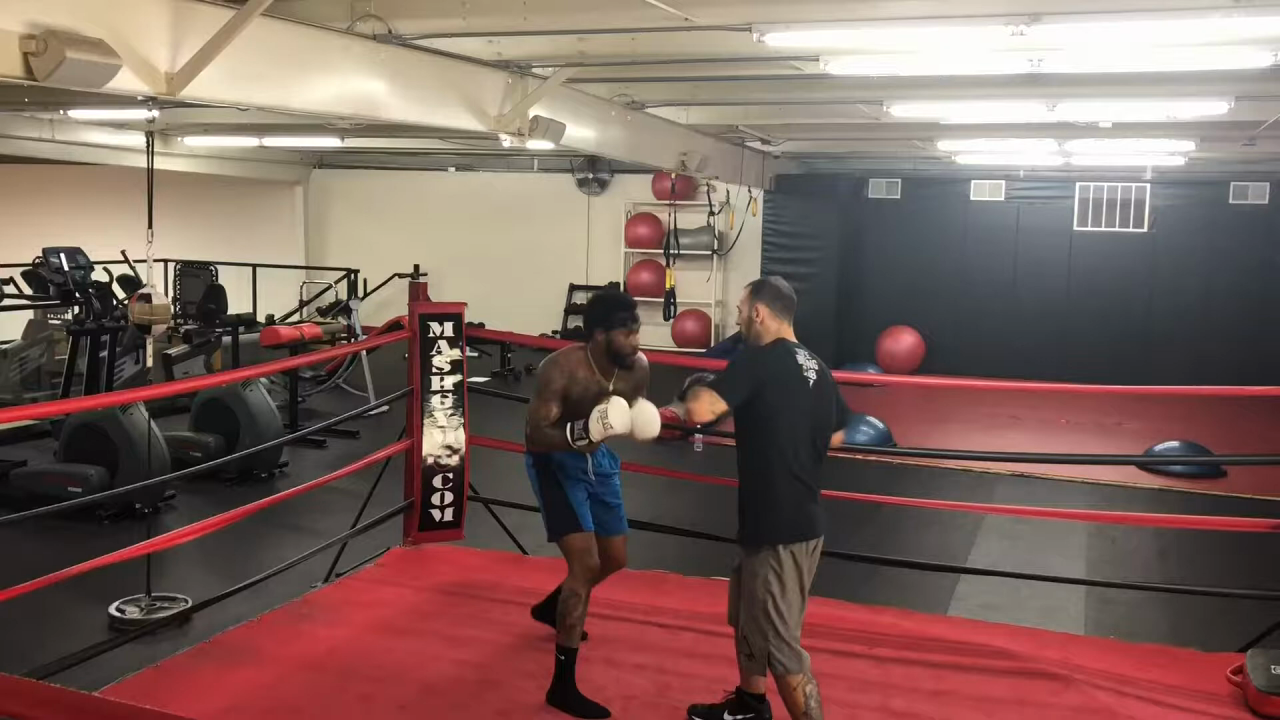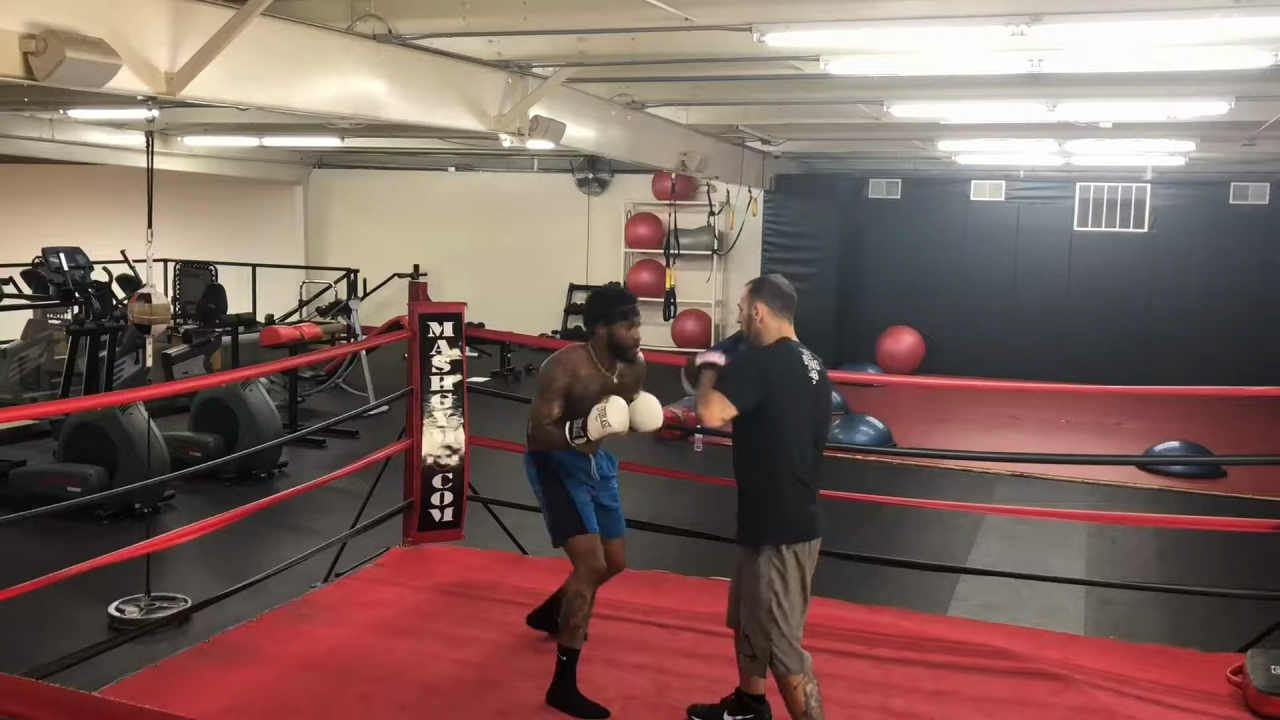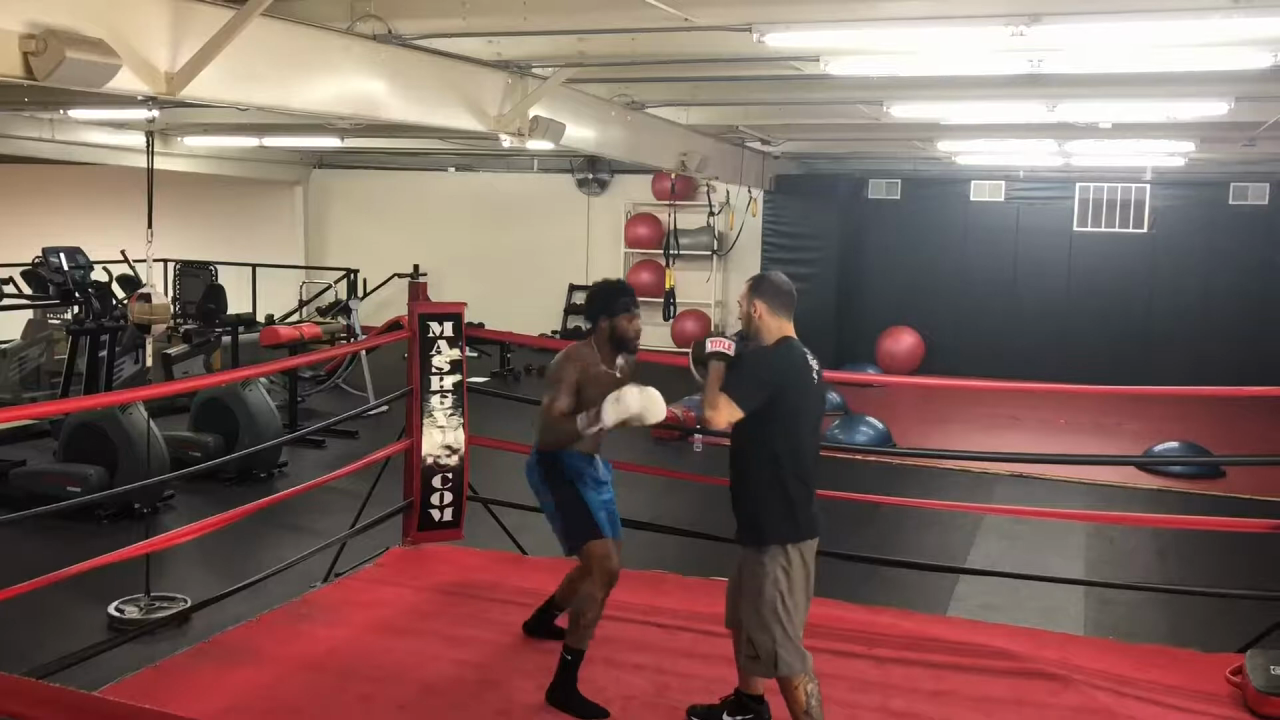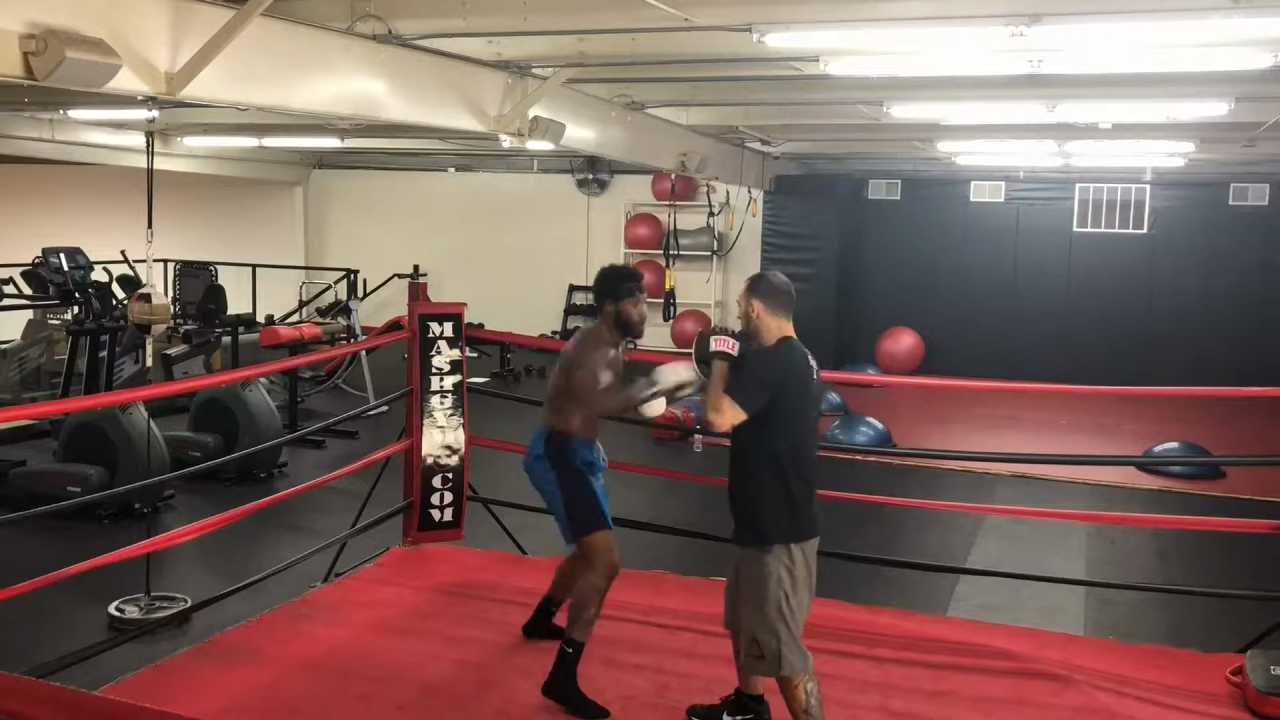
dt=0.1s
person 1, frame 1
left shoulder: (757, 360)
right shoulder: (817, 368)
left elbow: (699, 409)
right elbow: (835, 437)
left wrist: (707, 381)
left hip: (778, 525)
right hip: (801, 517)
left knee: (780, 642)
right knee: (749, 616)
person 1, frame 2
left shoulder: (761, 360)
right shoulder: (813, 367)
left elbow: (710, 414)
left wrist: (709, 371)
left hip: (779, 527)
right hip: (798, 519)
left knee: (780, 641)
right knee: (747, 616)
person 1, frame 3
left shoulder: (771, 360)
right shoulder: (799, 360)
left elbow: (717, 415)
left wrist: (717, 361)
right wrist: (733, 362)
left hip: (779, 527)
right hip: (768, 520)
left knee: (779, 641)
right knee: (744, 616)
person 1, frame 4
left shoulder: (772, 361)
right shoulder: (796, 359)
left elbow: (719, 417)
left wrist: (720, 360)
right wrist: (735, 362)
left hip: (780, 527)
right hip: (767, 520)
left knee: (780, 641)
right knee: (743, 616)
person 2, frame 1
left shoulder: (638, 367)
right shoulder: (560, 369)
right elbow: (534, 438)
left wrist: (642, 420)
right wrist: (584, 431)
left hip: (598, 461)
right hip: (556, 464)
left knee: (614, 558)
right knee: (586, 564)
left ankle: (551, 607)
person 2, frame 2
left shoulder: (635, 363)
right shoulder: (563, 367)
right elbow: (535, 437)
left wrist: (642, 414)
right wrist: (583, 429)
left hip: (596, 463)
right hip: (556, 465)
left knee: (613, 562)
right knee: (591, 566)
left ankle: (549, 613)
person 2, frame 3
left shoulder: (624, 358)
right shoulder: (572, 364)
right elbow: (551, 434)
left wrist: (638, 409)
right wrist: (599, 417)
left hip: (590, 467)
right hip: (561, 470)
left knee: (604, 563)
right knee: (603, 571)
left ankle: (541, 619)
person 2, frame 4
left shoulder: (607, 343)
right shoulder: (592, 346)
right elbow: (600, 406)
left wrist: (648, 398)
right wrist: (663, 381)
left hip: (576, 454)
right hip: (557, 456)
left knee: (591, 552)
right knee: (604, 562)
left ankle: (540, 620)
right ankle: (562, 679)
